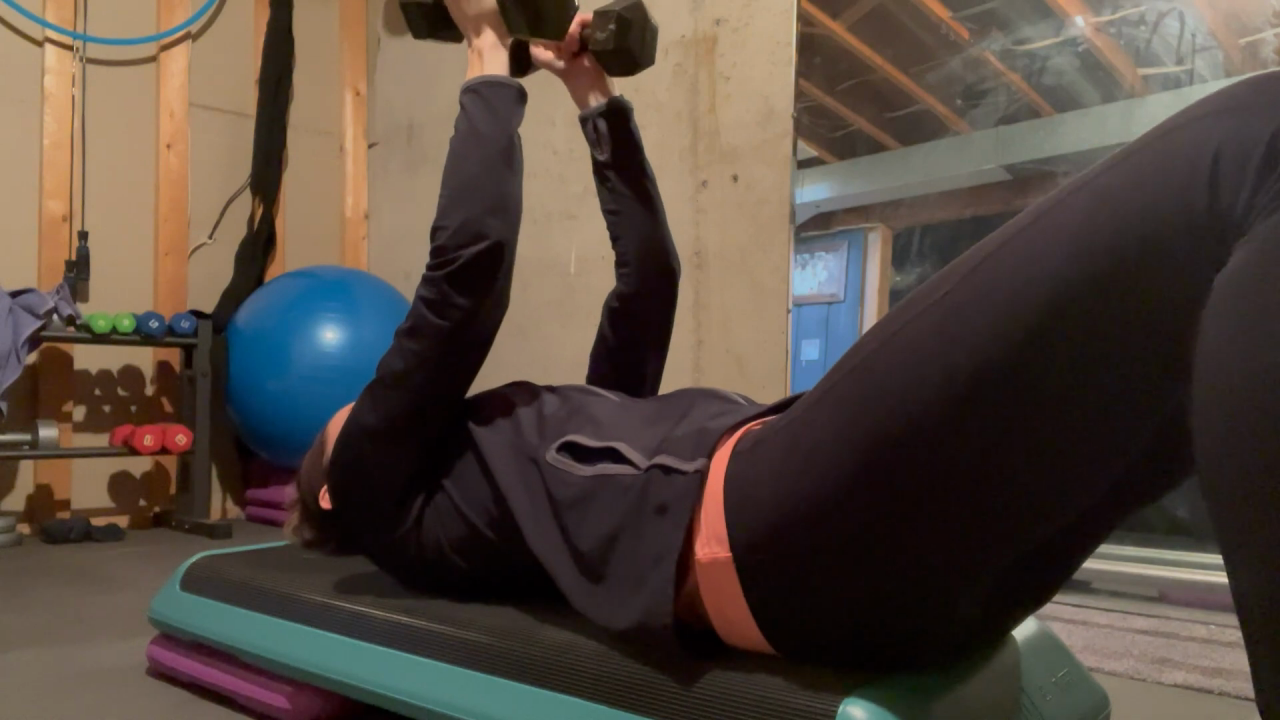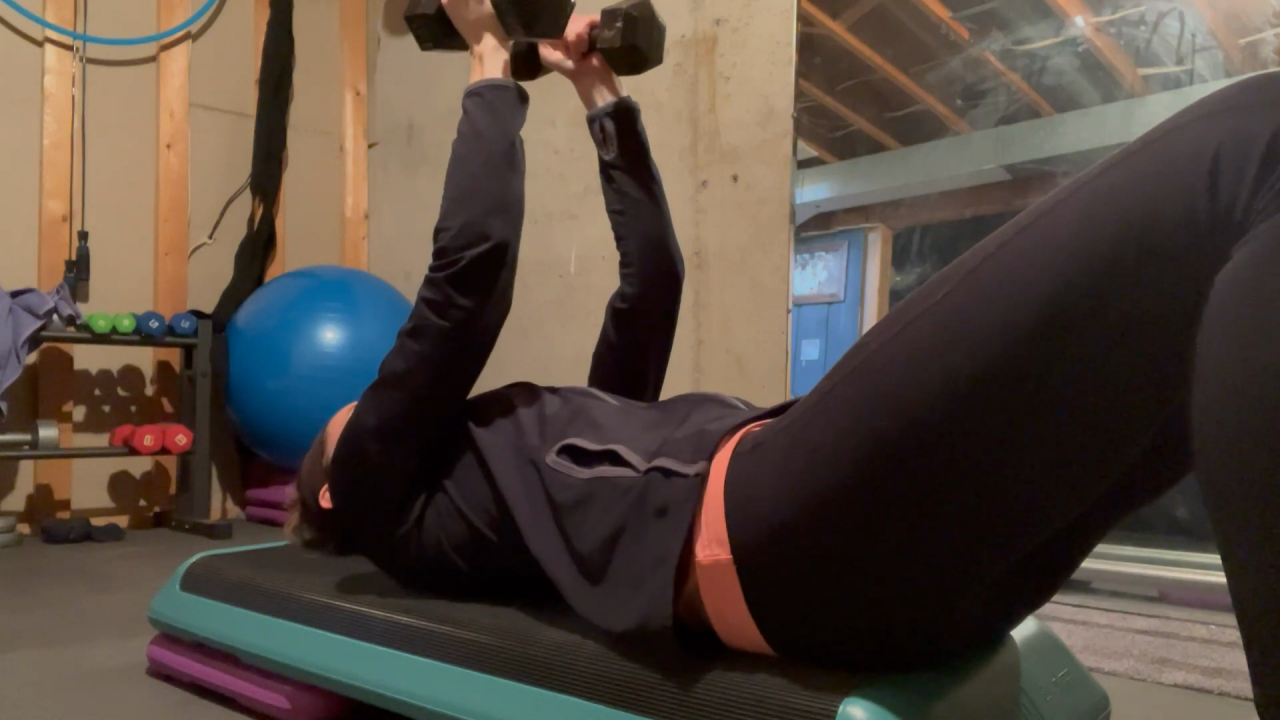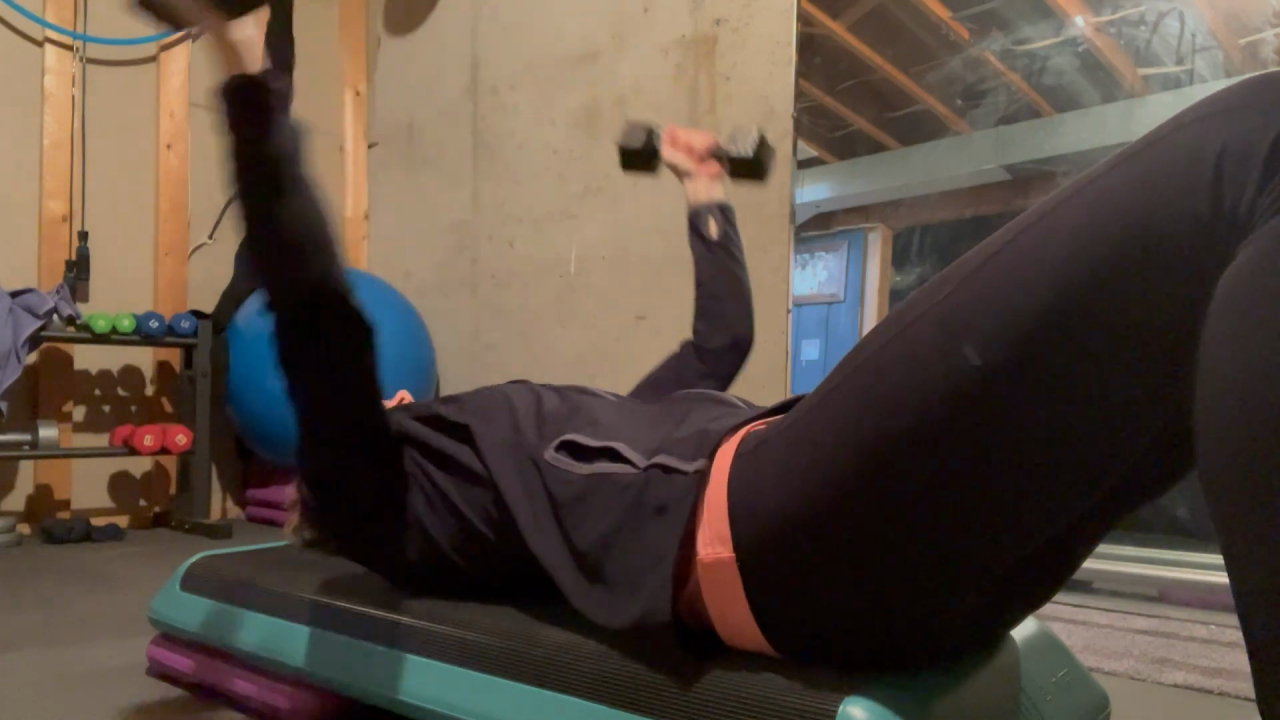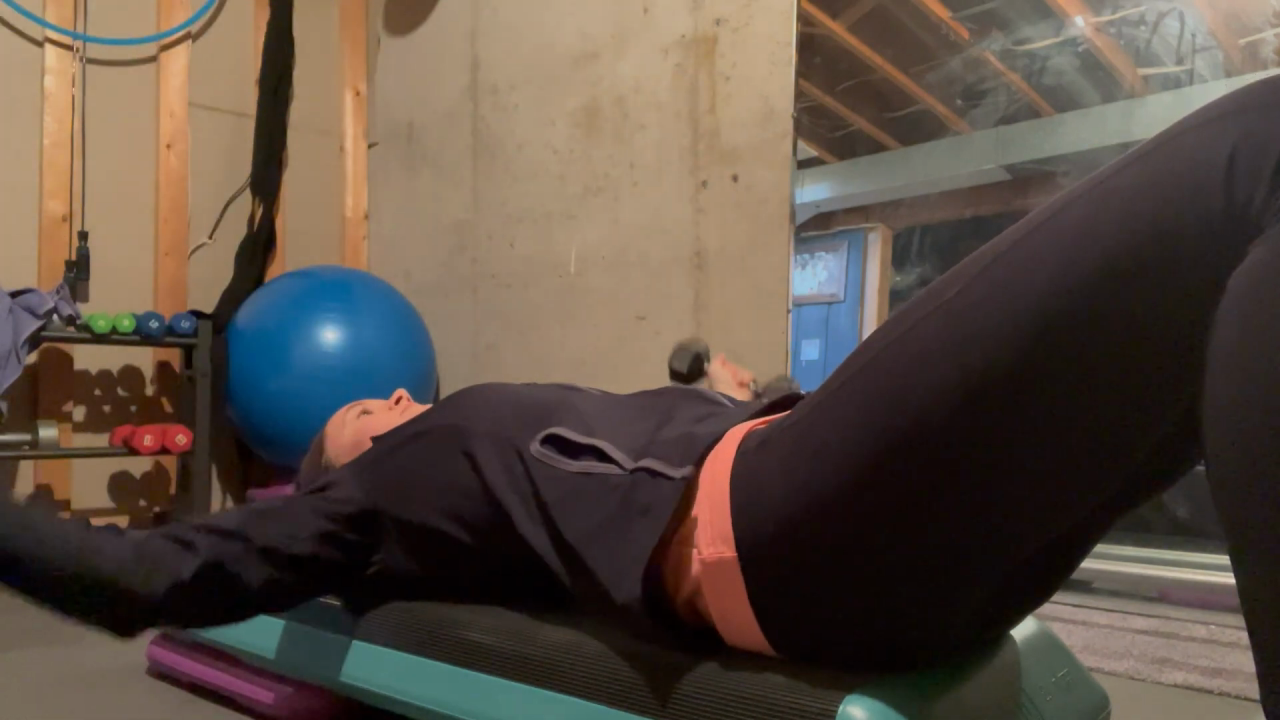
dt=0.7s
person 1, frame 1
left shoulder: (547, 439)
right shoulder: (387, 496)
left elbow: (648, 274)
right elbow: (467, 263)
left wrist: (595, 99)
right hip: (769, 533)
person 1, frame 2
left shoulder: (551, 443)
right shoulder: (391, 497)
left elbow: (651, 276)
right elbow: (470, 262)
left wrist: (603, 101)
right hip: (767, 534)
person 1, frame 3
left shoulder: (527, 446)
right shoulder: (394, 509)
left elbow: (718, 341)
right elbow: (317, 315)
left wrist: (704, 198)
left hip: (839, 501)
right hip: (766, 528)
person 1, frame 4
left shoulder: (489, 453)
right shoulder: (371, 499)
right elbow: (141, 577)
left wrist: (727, 398)
left hip: (820, 493)
right hip: (781, 535)
